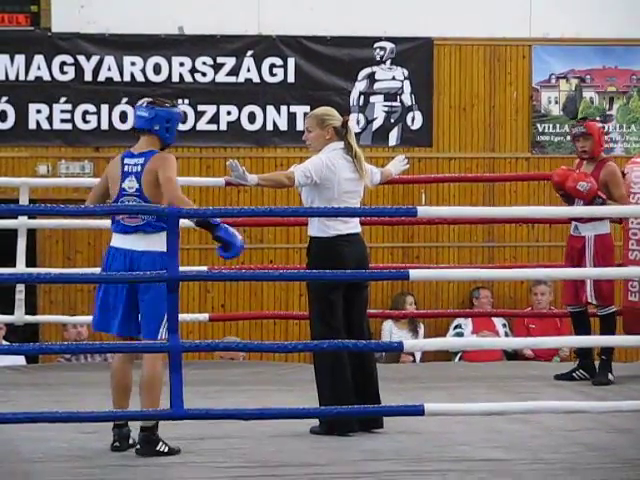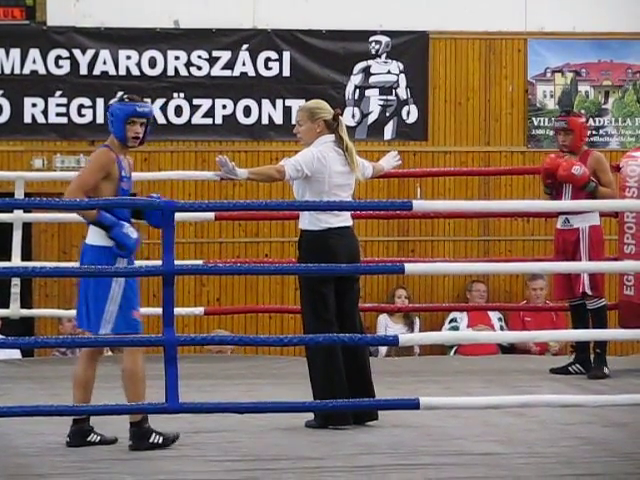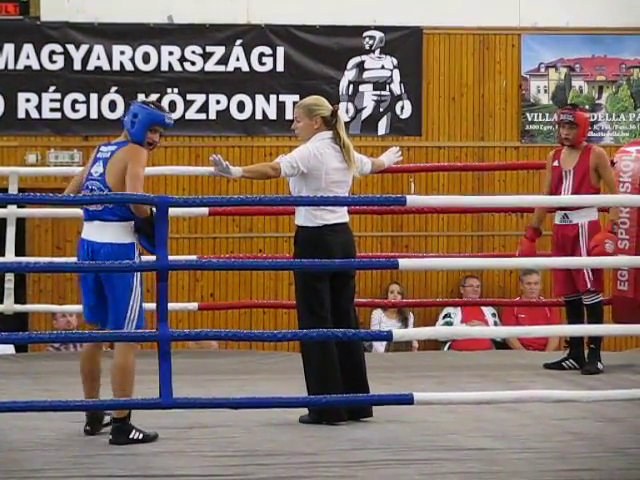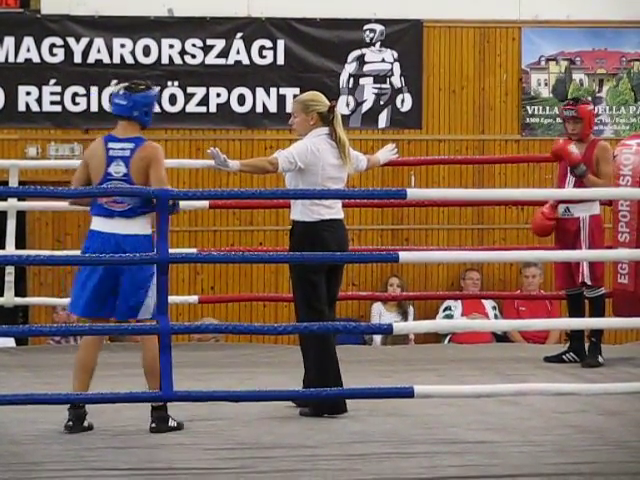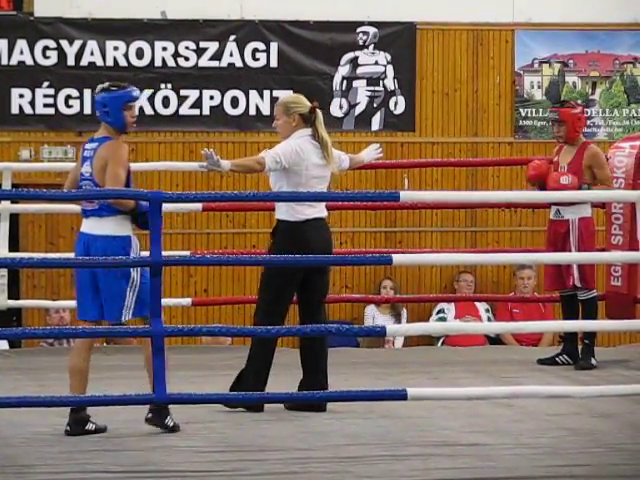
dt=1s
person 1, frame 1
left shoulder: (116, 163)
right shoulder: (163, 160)
left elbow: (91, 205)
right elbow: (177, 200)
right wrist: (217, 228)
left hip: (119, 254)
right hip: (153, 258)
left knee: (124, 346)
right knee: (155, 348)
left ankle: (120, 430)
right ankle: (148, 435)
person 1, frame 2
left shoulder: (123, 160)
right shoulder: (105, 156)
right elbow: (72, 196)
left wrist: (140, 212)
right wrist: (108, 224)
left hip: (102, 252)
right hip: (108, 254)
left knee: (93, 343)
right knee: (129, 340)
left ankle: (79, 427)
right ankle: (139, 429)
person 1, frame 3
left shoulder: (99, 152)
right shoulder: (135, 153)
left elbow: (69, 196)
right elbow: (135, 197)
right wrist: (150, 224)
left hip: (88, 245)
right hip: (119, 248)
left knee: (97, 331)
right knee: (126, 337)
left ankle: (94, 415)
right ankle: (121, 425)
person 1, frame 4
left shoulder: (95, 149)
right shoulder: (150, 150)
left elbow: (74, 197)
right wrist: (171, 201)
left hip: (100, 240)
right hip: (137, 243)
left knee: (93, 328)
right knee: (148, 330)
left ankle: (76, 411)
right ankle: (159, 413)
person 1, frame 5
left shoulder: (87, 147)
right shoulder: (116, 147)
left elbow: (69, 192)
right elbow: (116, 197)
right wrist: (141, 209)
left hip: (87, 239)
right hip: (114, 242)
left knee: (88, 328)
right knee: (149, 321)
left ankle: (77, 415)
right ankle: (158, 408)
person 2, frame 1
left shoulder: (323, 162)
right shoulder: (356, 162)
left elbow: (288, 178)
right elbow: (381, 175)
left wrist: (251, 179)
right wrist: (395, 167)
left hip: (328, 251)
right hip: (355, 249)
left knee: (328, 333)
right knee: (358, 330)
left ankle: (338, 418)
right ankle: (367, 413)
person 2, frame 2
left shoulder: (314, 155)
right shoulder: (347, 155)
left elbow: (279, 172)
right elbow: (372, 169)
left wrist: (241, 173)
right wrist: (386, 164)
left hip: (319, 244)
right hip: (347, 242)
left knee: (321, 326)
right knee: (349, 322)
left ankle: (333, 412)
right ankle: (361, 406)
person 2, frame 3
left shoulder: (310, 152)
right shoulder: (344, 151)
left elbow: (273, 169)
right elbow: (371, 165)
left wrist: (235, 172)
right wrist: (388, 159)
left hip: (314, 240)
right hip: (342, 238)
left knee: (316, 322)
right knee: (344, 319)
left ankle: (327, 408)
right ankle: (355, 403)
person 2, frame 4
left shoulder: (307, 147)
right shoulder: (340, 148)
left elbow: (271, 164)
right elbow: (367, 162)
left wrist: (232, 165)
right wrist: (383, 156)
left hip: (310, 234)
right hip: (336, 234)
left knee: (313, 315)
right knee: (324, 313)
left ankle: (327, 398)
right ankle: (317, 391)
person 2, frame 5
left shoulder: (292, 147)
right shoulder: (323, 149)
left elbow: (259, 163)
right elbow: (350, 161)
left wrist: (223, 165)
right wrist: (366, 156)
left hip: (293, 235)
right hip: (320, 234)
left knee: (269, 313)
right knee: (314, 314)
left ankle: (249, 391)
right ankle: (313, 394)
person 3, frame 1
left shoulder: (609, 169)
right shoulder: (578, 165)
left elbow: (624, 208)
left wrist: (596, 198)
right wrist: (565, 193)
left hip: (597, 237)
right hip: (576, 236)
left knee: (602, 300)
right knee: (574, 302)
left ankle: (606, 364)
right ankle: (585, 363)
person 3, frame 2
left shoulder: (595, 158)
right shoulder: (558, 161)
left elbow: (614, 196)
left wrist: (587, 183)
right wrist: (549, 183)
left hip: (587, 229)
right hip: (563, 229)
left knee: (592, 292)
right knee: (573, 295)
left ankle: (600, 359)
right ankle: (581, 358)
person 3, frame 3
left shoulder: (595, 154)
right shoulder: (554, 156)
left elbow: (614, 192)
right elbow: (546, 194)
left wrist: (610, 229)
right wrist: (532, 231)
left hip: (585, 225)
right hip: (560, 226)
left knee: (590, 289)
right knee: (568, 291)
left ankle: (594, 354)
right ankle: (575, 353)
person 3, frame 4
left shoulder: (600, 148)
right shoulder: (564, 147)
left elbow: (606, 187)
left wrist: (578, 167)
right wrist: (549, 208)
left hip: (587, 219)
right hip: (564, 219)
left knee: (592, 282)
right knee: (570, 284)
left ankle: (595, 347)
right ankle: (575, 346)
person 3, frame 5
left shoulder: (592, 152)
right shoulder: (558, 151)
left elbow: (609, 188)
left wrist: (579, 186)
right wrist: (542, 183)
left hip: (578, 221)
right hip: (556, 221)
left knee: (584, 284)
right knee: (564, 286)
left ankle: (588, 349)
right ankle: (569, 348)
